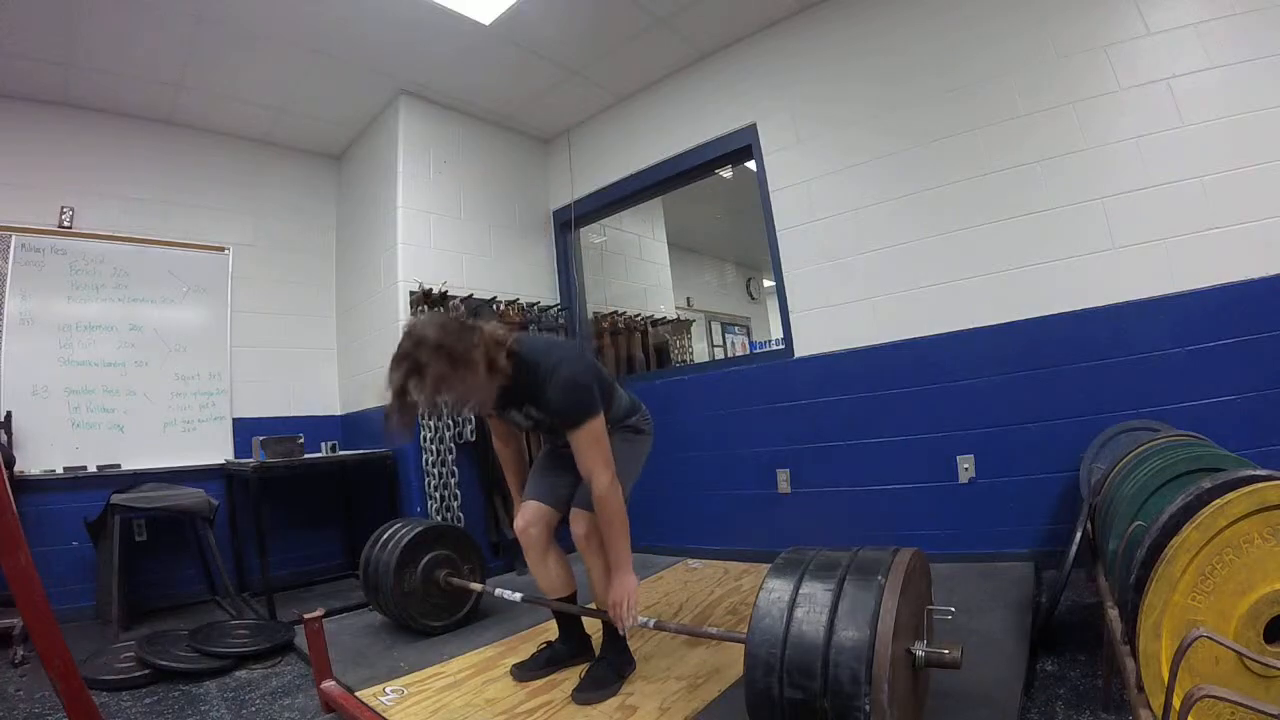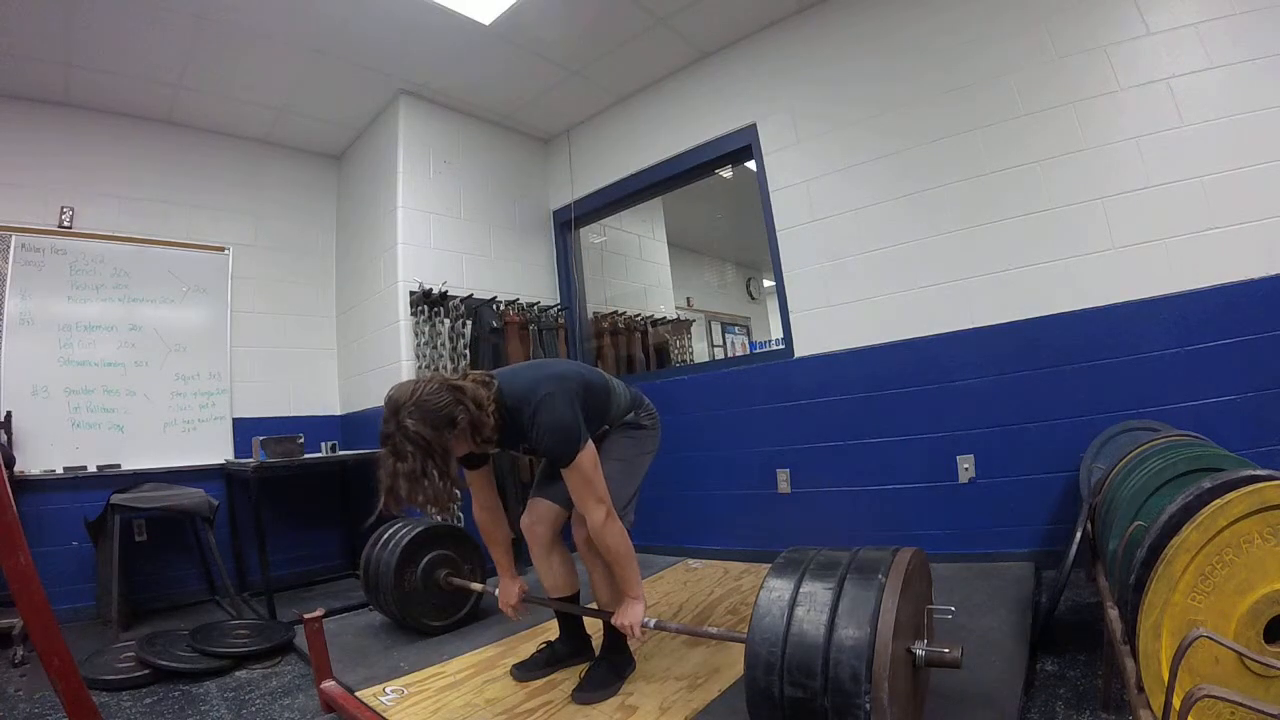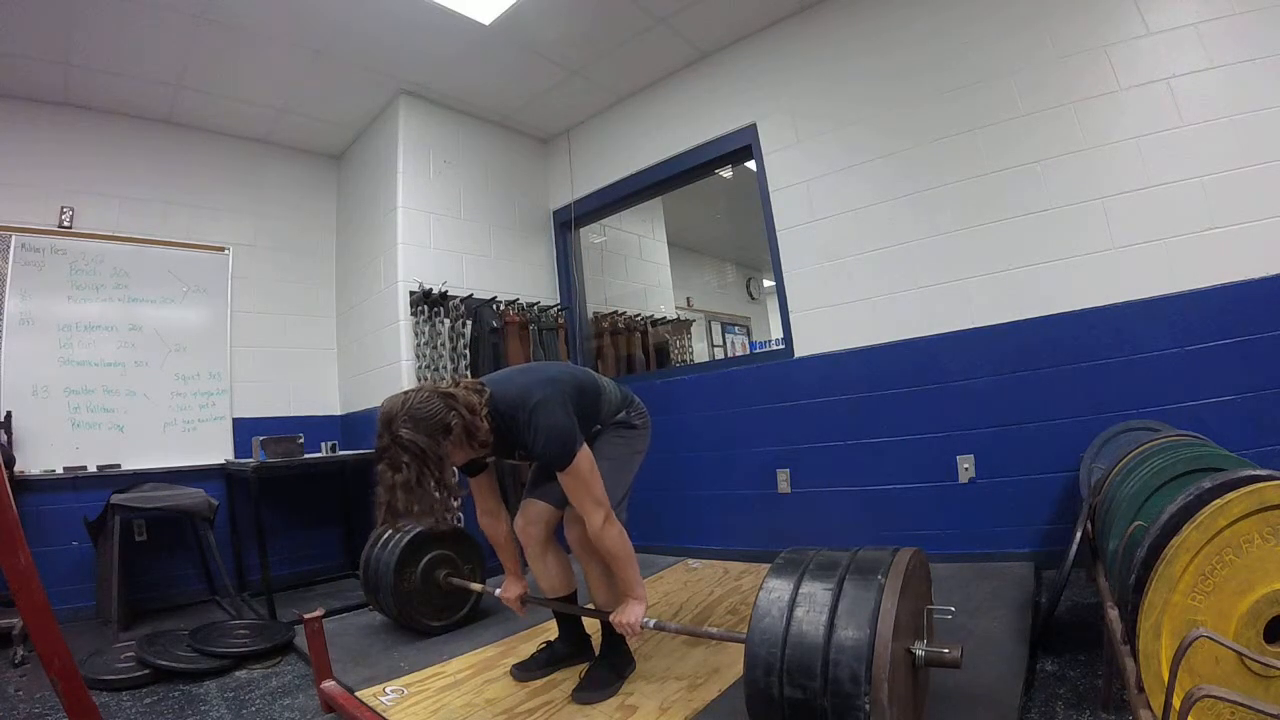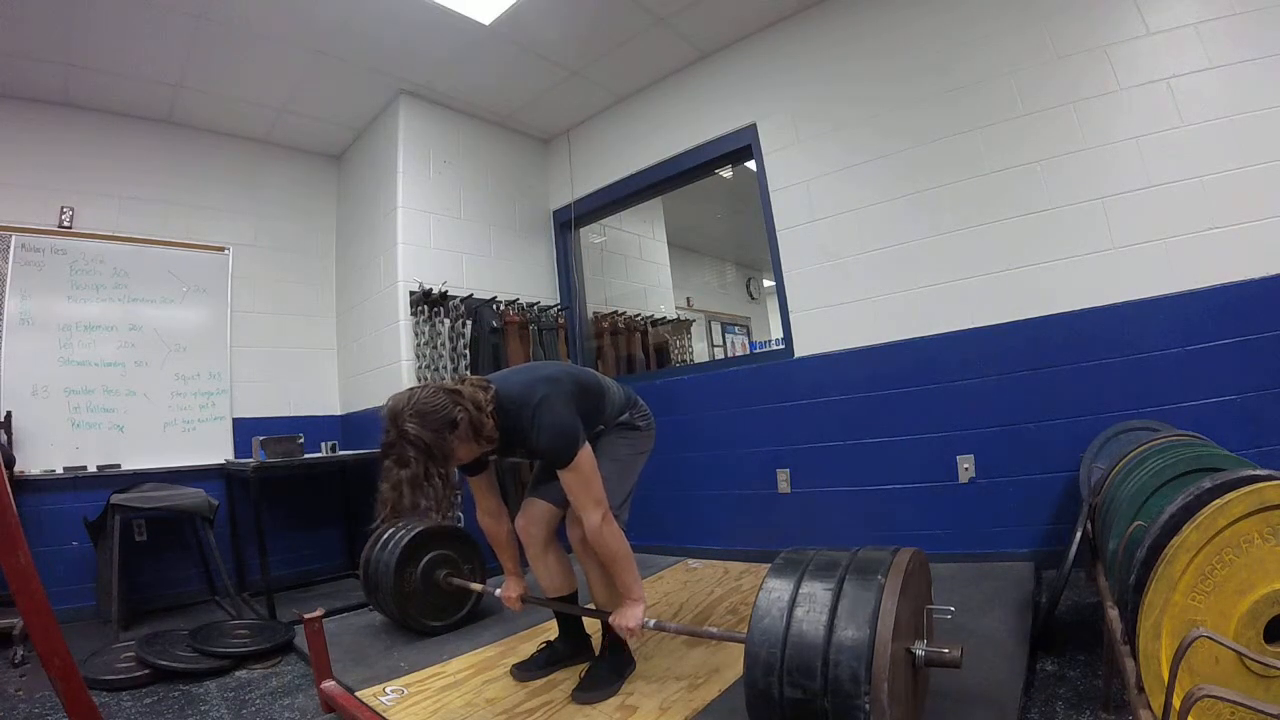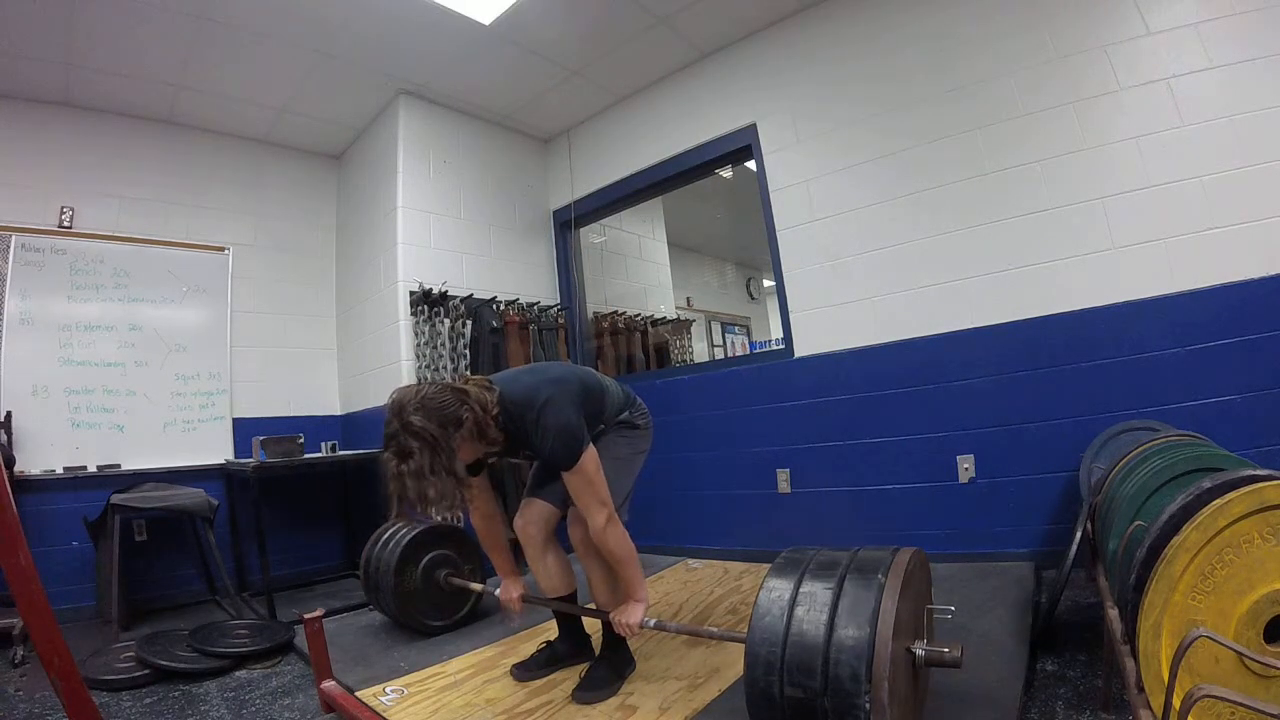
dt=1s
person 1, frame 1
left shoulder: (558, 373)
right shoulder: (487, 377)
left elbow: (602, 480)
right elbow: (507, 440)
left wrist: (623, 573)
right wrist: (521, 503)
left hip: (621, 431)
right hip: (567, 438)
left knee: (585, 528)
right knee: (530, 526)
left ankle: (616, 652)
right ankle: (572, 640)
person 1, frame 2
left shoulder: (546, 414)
right shoulder: (468, 417)
left elbow: (599, 514)
right elbow: (486, 508)
left wrist: (633, 598)
right wrist: (507, 577)
left hip: (628, 426)
right hip: (581, 431)
left knee: (586, 531)
right knee: (536, 525)
left ankle: (616, 653)
right ankle: (573, 639)
person 1, frame 3
left shoulder: (540, 419)
right shoulder: (464, 426)
left elbow: (599, 516)
right elbow: (491, 513)
left wrist: (635, 598)
right wrist: (513, 577)
left hip: (619, 425)
right hip: (574, 432)
left knee: (580, 530)
right knee: (529, 526)
left ankle: (615, 652)
right ankle: (572, 639)
person 1, frame 4
left shoulder: (542, 416)
right shoulder: (467, 427)
left elbow: (596, 517)
right elbow: (491, 513)
left wrist: (634, 600)
right wrist: (512, 576)
left hip: (622, 426)
right hip: (577, 432)
left knee: (581, 530)
right knee: (531, 525)
left ankle: (616, 652)
right ankle: (572, 639)
person 1, frame 5
left shoulder: (548, 418)
right shoulder: (467, 431)
left elbow: (601, 518)
right elbow: (484, 515)
left wrist: (637, 599)
right wrist: (509, 577)
left hip: (621, 425)
right hip: (575, 432)
left knee: (583, 529)
right knee: (529, 525)
left ankle: (615, 653)
right ankle: (572, 639)
